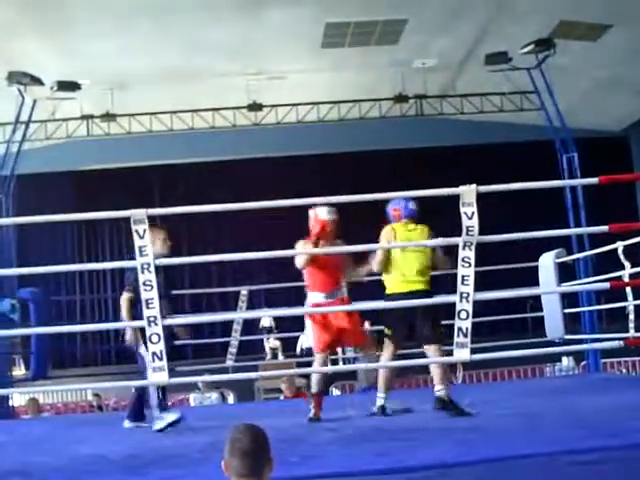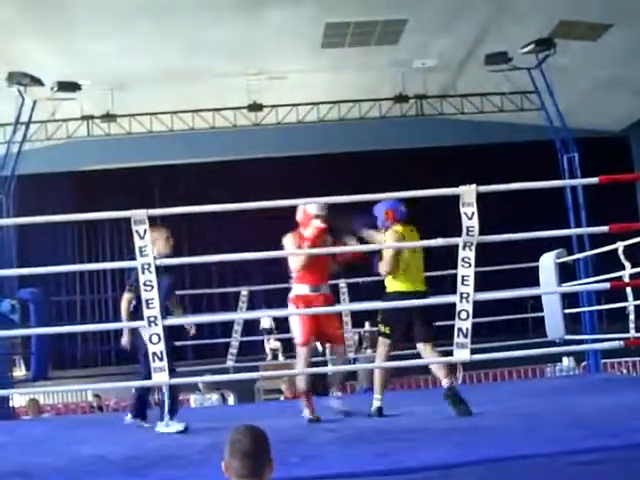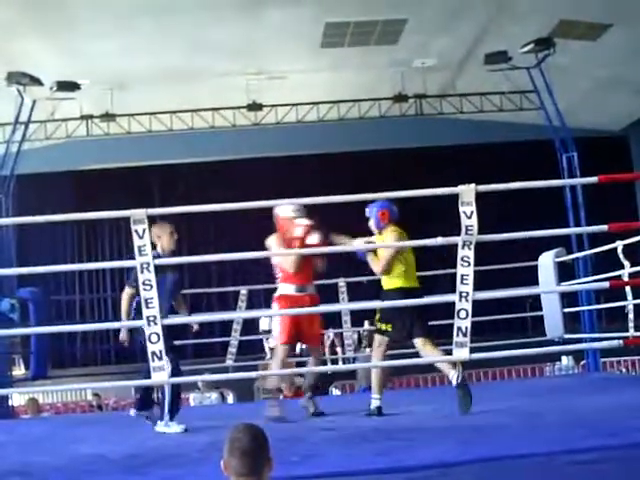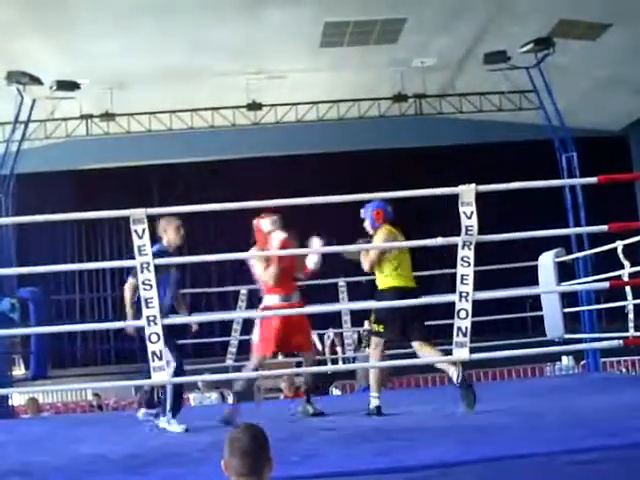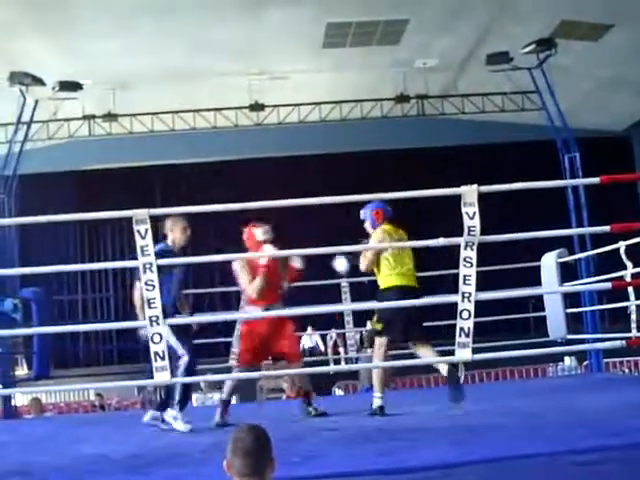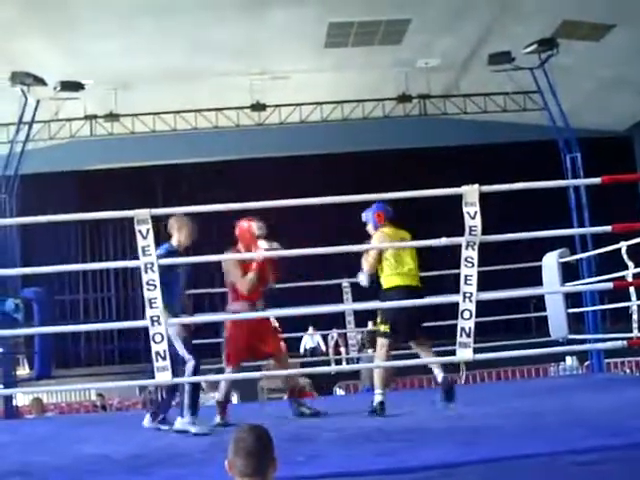
dt=0.1s
person 1, frame 1
left shoulder: (389, 231)
right shoulder: (426, 232)
left elbow: (377, 266)
right elbow: (443, 264)
left wrist: (377, 258)
left hip: (396, 296)
right hip: (421, 295)
left knee: (389, 348)
right knee: (432, 348)
left ankle: (380, 403)
right ankle: (442, 396)
person 1, frame 2
left shoulder: (392, 234)
right shoulder: (411, 232)
left elbow: (386, 269)
left wrist: (381, 260)
right wrist: (366, 233)
left hip: (397, 296)
right hip: (417, 295)
left knee: (383, 349)
right knee: (426, 348)
left ankle: (377, 404)
right ankle: (448, 387)
person 1, frame 3
left shoulder: (392, 234)
right shoulder: (393, 233)
left elbow: (380, 268)
right elbow: (361, 242)
left wrist: (368, 254)
right wrist: (335, 238)
left hip: (397, 293)
right hip: (410, 293)
left knee: (379, 347)
right knee: (423, 344)
left ankle: (375, 404)
right ankle: (456, 377)
person 1, frame 4
left shoulder: (383, 234)
right shoulder: (395, 234)
left elbow: (368, 266)
left wrist: (363, 251)
left hip: (391, 293)
right hip: (407, 292)
left knee: (376, 347)
right knee: (420, 344)
left ankle: (375, 403)
right ankle: (457, 374)
person 1, frame 5
left shoulder: (380, 234)
right shoulder: (401, 234)
left elbow: (365, 266)
left wrist: (364, 252)
left hip: (392, 292)
right hip: (411, 291)
left knee: (380, 346)
right knee: (417, 343)
left ankle: (378, 402)
right ankle: (447, 369)
person 1, frame 6
left shoulder: (380, 236)
right shoulder: (406, 236)
left elbow: (368, 268)
left wrist: (365, 255)
left hip: (395, 292)
right hip: (414, 290)
left knee: (382, 347)
right knee: (418, 341)
left ankle: (378, 400)
right ankle: (441, 376)
person 2, frame 1
left shoulder: (160, 269)
right elbow: (125, 299)
left wrist: (175, 325)
right wrist: (129, 329)
right hip: (137, 326)
left knee: (149, 368)
left ankle: (134, 416)
right ankle: (160, 414)
person 2, frame 2
left shoulder: (166, 269)
left elbow: (171, 301)
right elbow: (126, 300)
right wrist: (126, 332)
left knee: (149, 371)
left ankle: (136, 414)
right ankle: (167, 420)
person 2, frame 3
left shoulder: (171, 265)
left elbow: (176, 296)
right elbow: (127, 295)
left wrist: (188, 318)
right wrist: (125, 327)
right knee: (170, 366)
left ankle: (142, 406)
right ankle: (166, 420)
person 2, frame 4
right shoulder: (152, 256)
right elbow: (130, 286)
left wrist: (187, 317)
right wrist: (131, 319)
left hip: (164, 319)
right knee: (174, 363)
left ankle: (150, 407)
right ankle: (168, 416)
person 2, frame 5
left shoulder: (178, 258)
right shoulder: (157, 255)
right elbow: (138, 289)
left wrist: (187, 317)
right wrist: (144, 320)
left hip: (169, 317)
left knee: (177, 361)
right knee: (185, 357)
left ankle: (158, 411)
right ankle: (174, 410)
person 2, frame 6
left shoulder: (180, 257)
right shoulder: (163, 256)
right wrist: (170, 322)
left hip: (174, 319)
left knee: (175, 370)
right knee: (190, 361)
left ankle: (156, 416)
right ankle: (186, 418)
person 3, frame 1
left shoulder: (338, 244)
right shoulder: (304, 245)
left elbow: (349, 275)
right elbow: (300, 264)
left wrist: (370, 267)
right wrist: (315, 237)
left hip: (341, 302)
right hip: (317, 305)
left knee: (367, 347)
right knee: (321, 356)
right ankle: (315, 406)
person 3, frame 2
left shoulder: (327, 239)
right shoulder: (291, 238)
left elbow: (330, 268)
right elbow: (297, 266)
left wrist: (345, 255)
right wrist: (310, 240)
left hip: (324, 296)
right hip: (301, 297)
left knee: (339, 348)
right knee: (304, 351)
left ankle: (335, 394)
right ankle: (306, 405)
person 3, frame 3
left shoulder: (309, 236)
right shoulder: (274, 241)
left elbow: (317, 265)
right elbow: (291, 267)
left wrist: (316, 247)
right wrist: (299, 241)
left hip: (309, 296)
right hip: (287, 297)
left knee: (316, 350)
right knee: (283, 349)
left ankle: (308, 398)
right ankle: (273, 400)
person 3, frame 4
left shoulder: (288, 247)
right shoulder: (256, 255)
left elbow: (302, 274)
right elbow: (271, 280)
left wrist: (314, 255)
right wrist: (276, 253)
left hip: (294, 305)
right hip: (272, 308)
left knee: (309, 355)
right knee: (258, 358)
left ankle: (307, 402)
right ankle: (233, 405)
person 3, frame 5
left shoulder: (275, 258)
right shoulder: (241, 263)
left elbow: (283, 286)
right elbow: (254, 292)
left wrist: (294, 270)
right wrist: (265, 267)
left hip: (277, 315)
right hip: (253, 320)
left knee: (296, 360)
right knee: (241, 367)
left ankle: (307, 404)
right ankle: (222, 412)
person 3, frame 6
left shoulder: (263, 255)
right shoulder: (231, 258)
left elbow: (266, 285)
right elbow: (244, 288)
left wrist: (269, 266)
right wrist: (258, 263)
left hip: (258, 313)
right hip: (238, 316)
left knee: (281, 358)
right knee: (233, 367)
left ankle: (297, 403)
right ankle: (221, 413)
